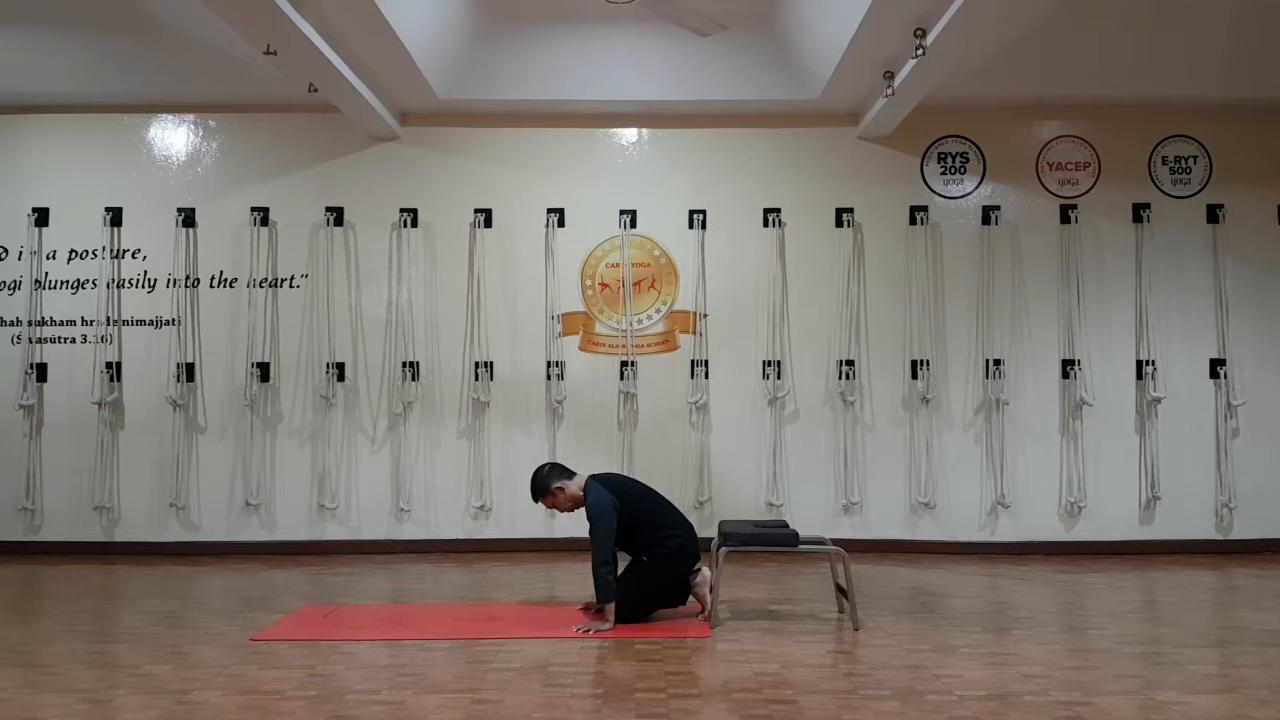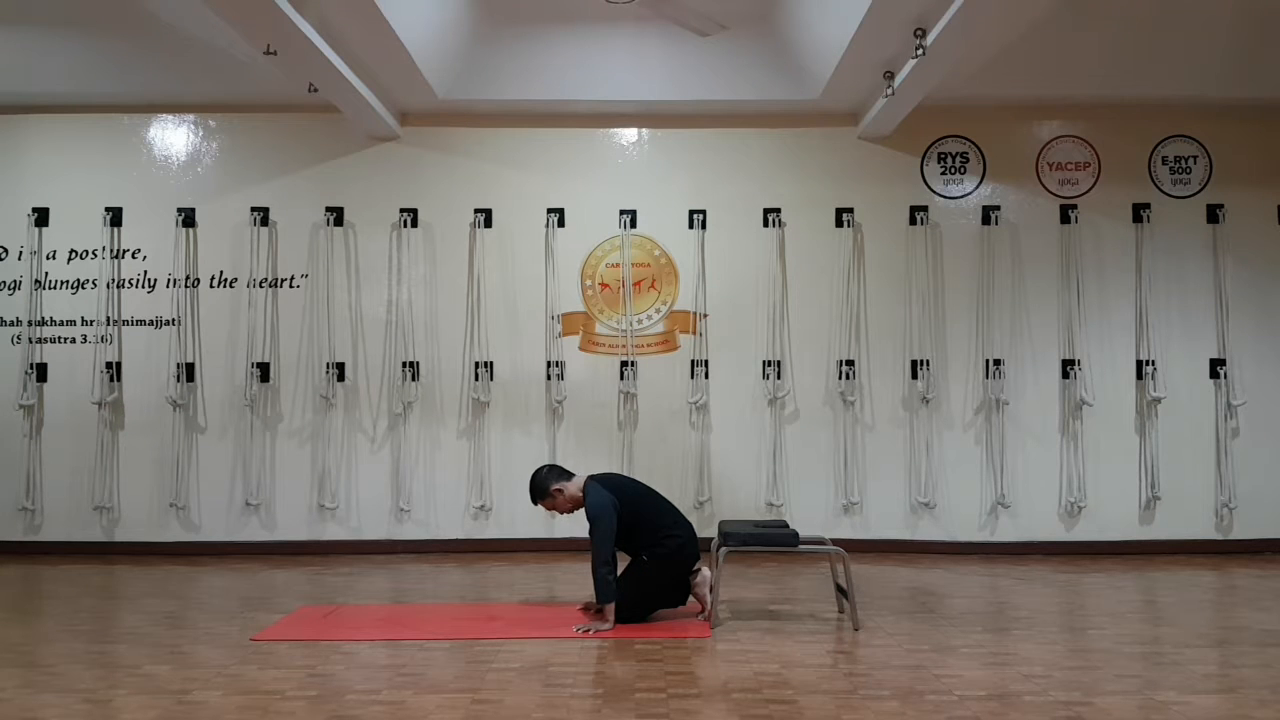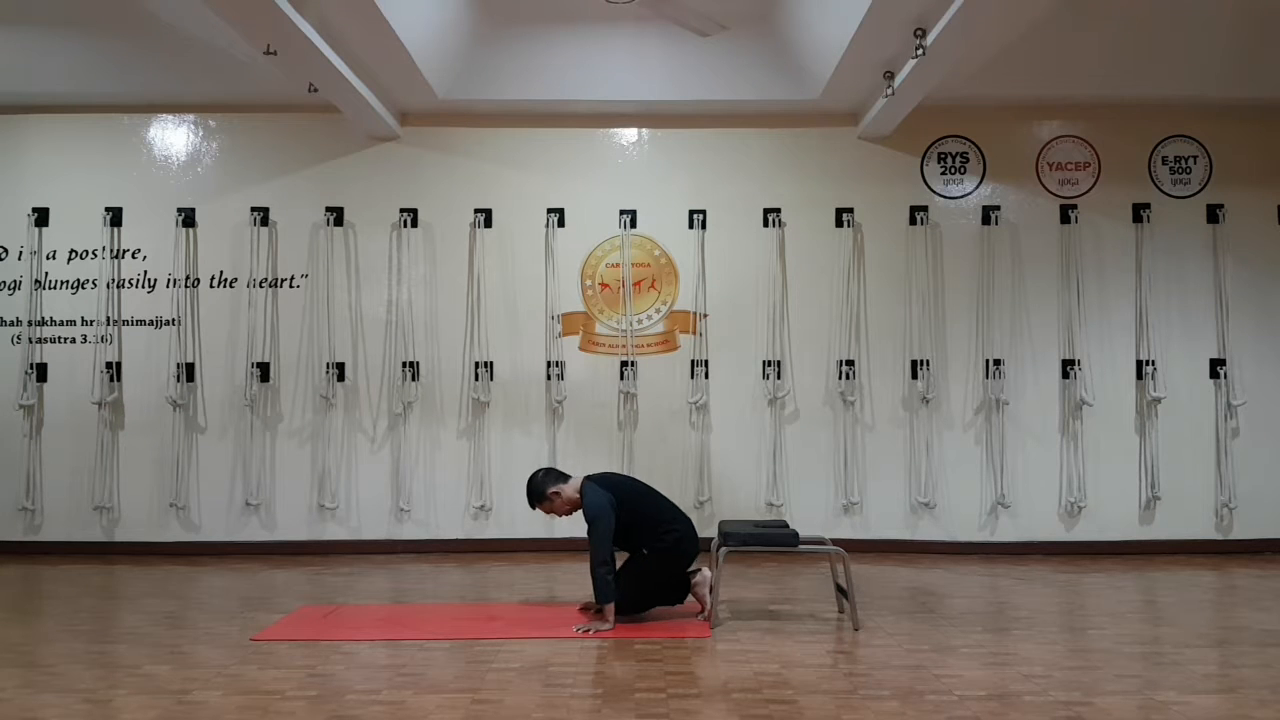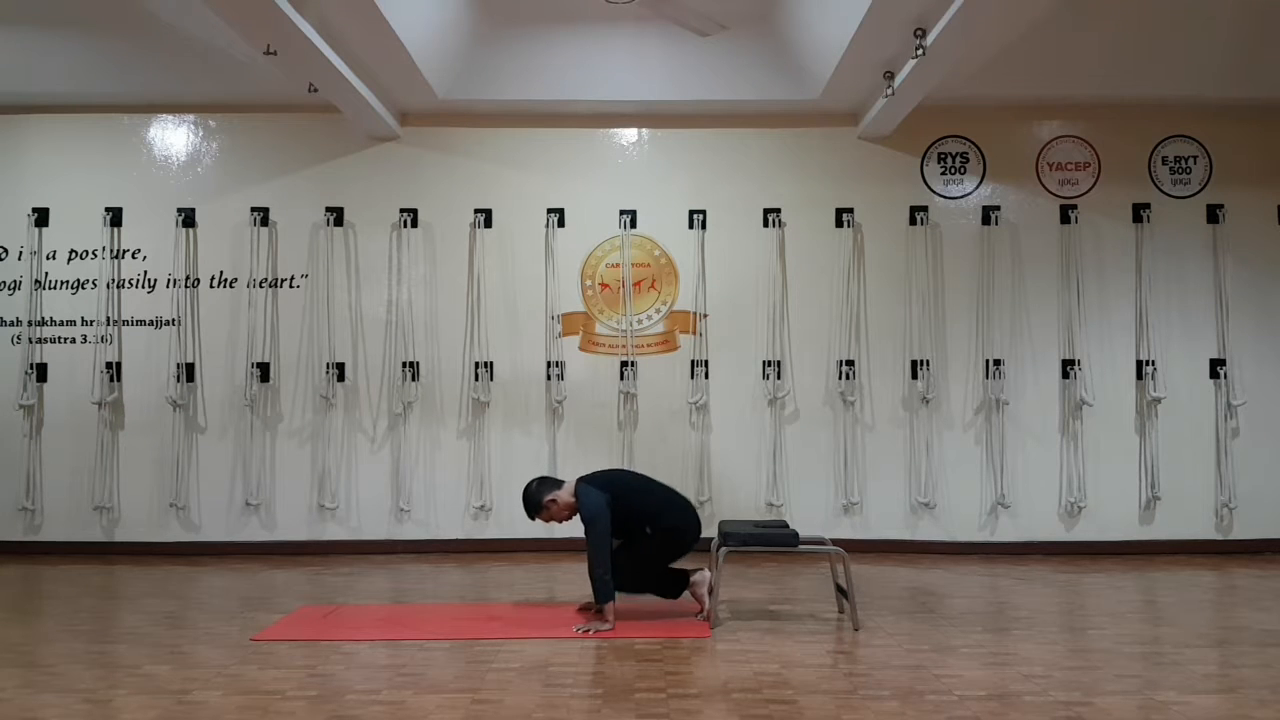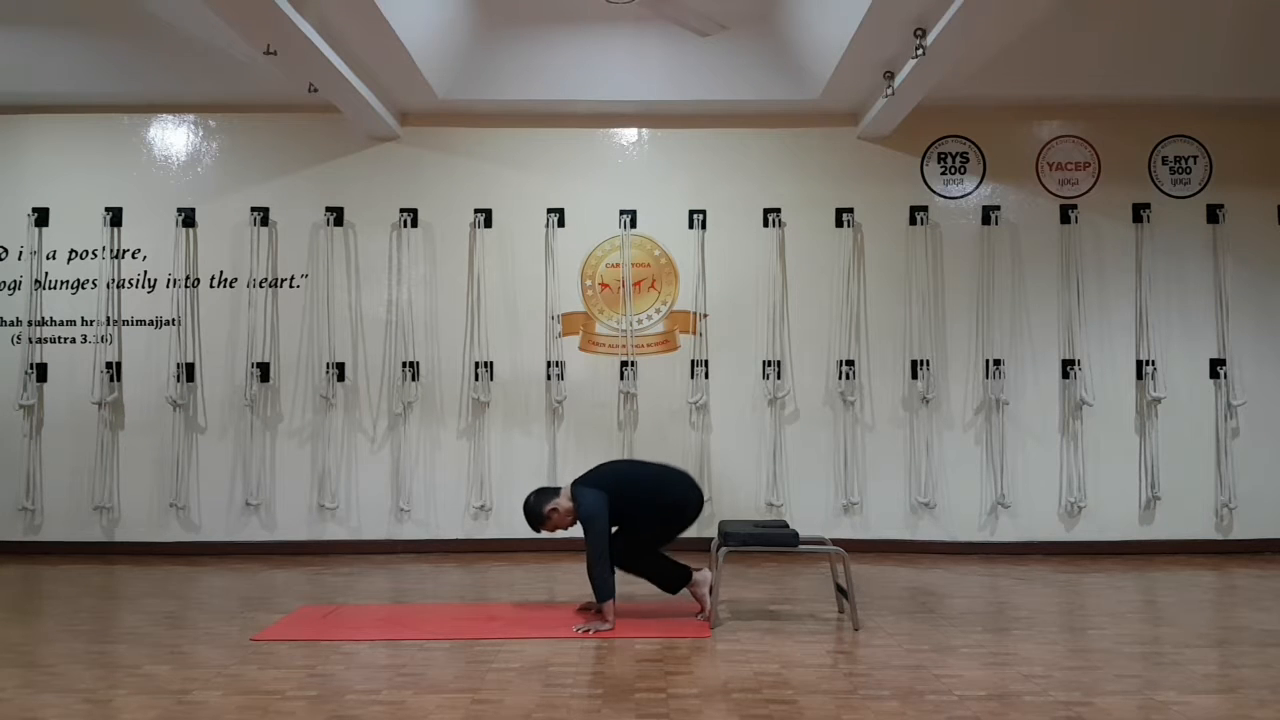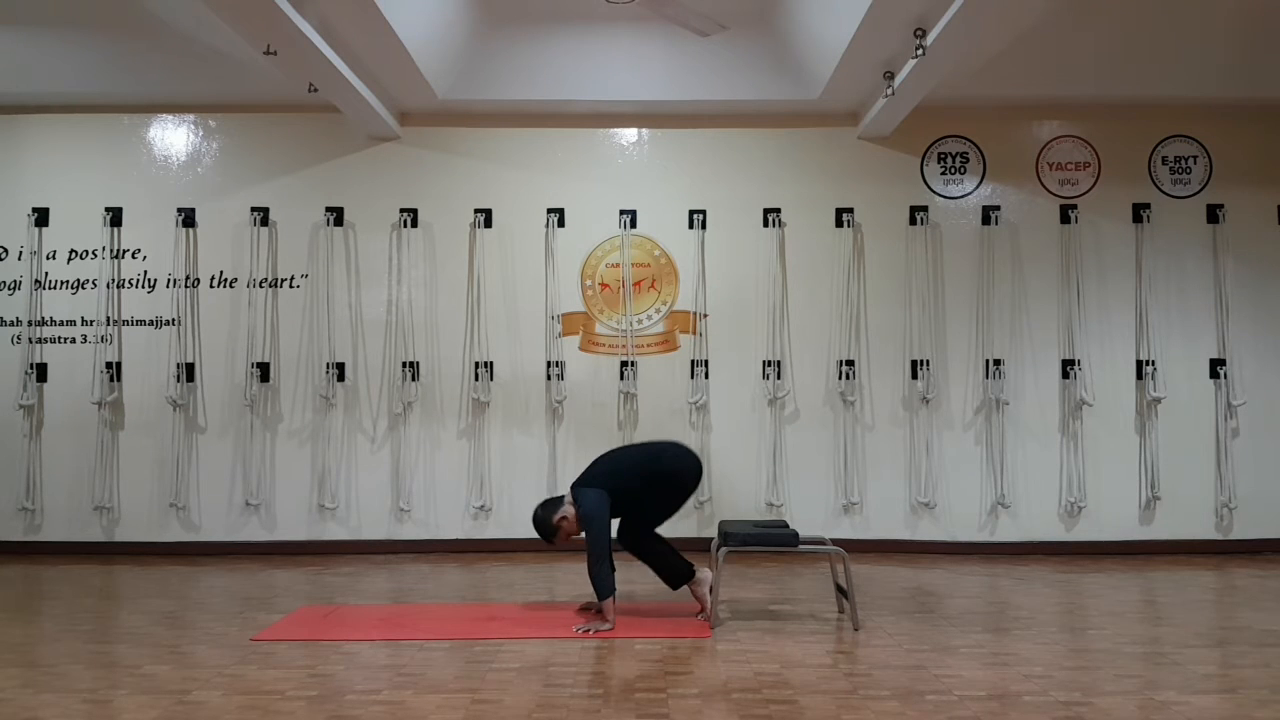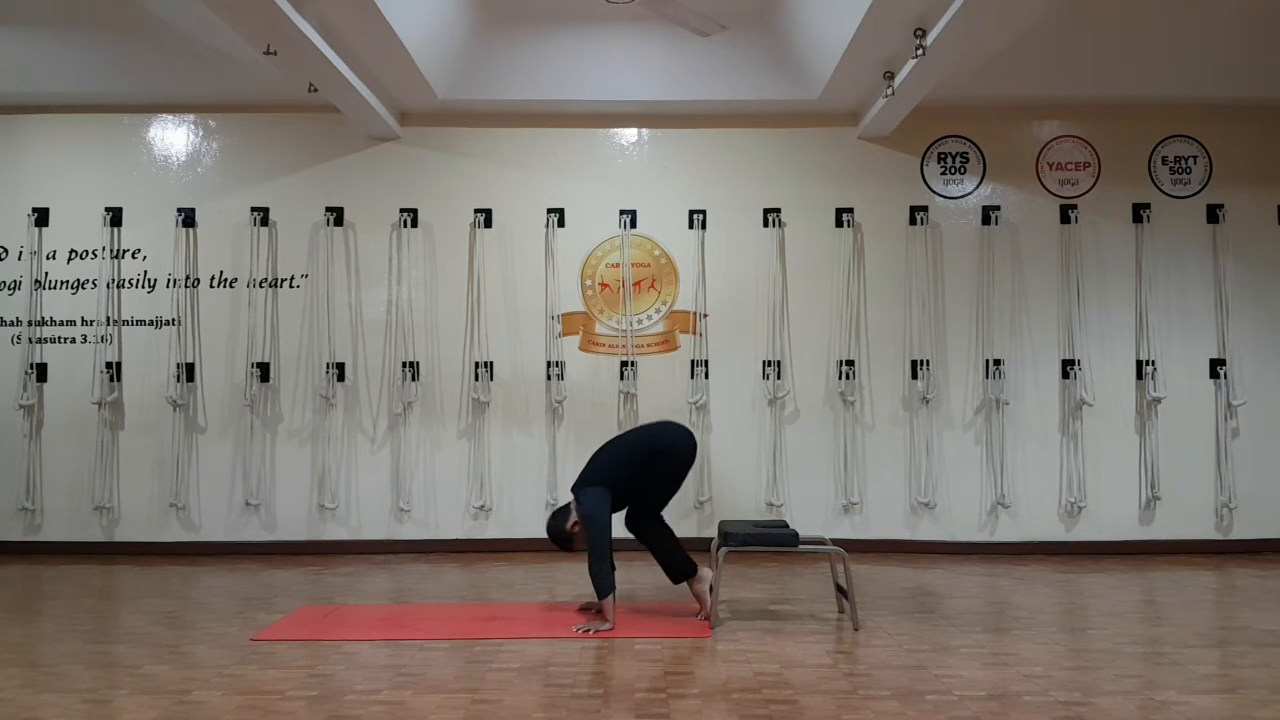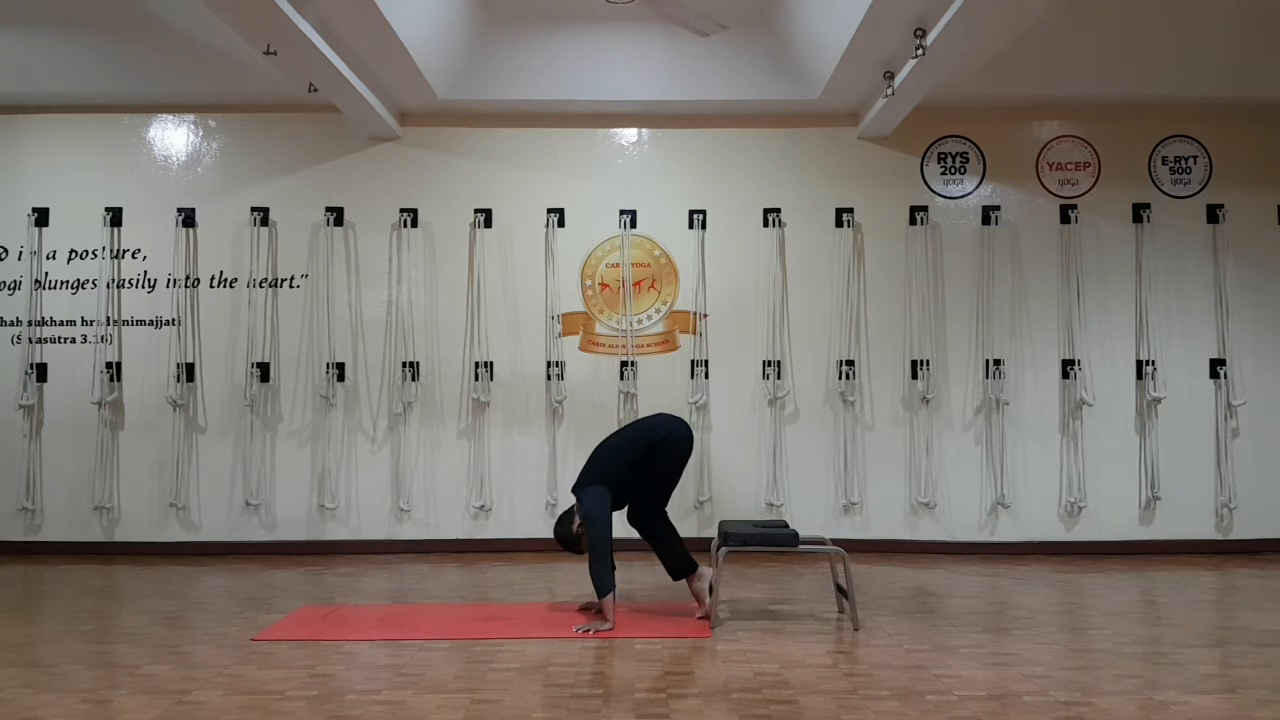
dt=0.2s
person 1, frame 1
left shoulder: (598, 501)
right shoulder: (598, 489)
left elbow: (603, 559)
right elbow: (607, 553)
left wrist: (608, 619)
right wrist: (606, 601)
left hip: (673, 548)
right hip: (674, 543)
left knee: (623, 610)
right knee: (623, 597)
left ankle: (692, 584)
right ankle: (691, 579)
person 1, frame 2
left shoulder: (598, 501)
right shoulder: (597, 489)
left elbow: (602, 560)
right elbow: (606, 553)
left wrist: (608, 619)
right wrist: (605, 601)
left hip: (673, 548)
right hip: (674, 543)
left knee: (623, 610)
right knee: (622, 597)
left ankle: (692, 584)
right ankle: (692, 578)
person 1, frame 3
left shoulder: (595, 501)
right shoulder: (594, 489)
left elbow: (601, 560)
right elbow: (604, 552)
left wrist: (608, 619)
right wrist: (604, 602)
left hip: (674, 543)
right hip: (674, 539)
left knee: (621, 603)
right knee: (622, 591)
left ankle: (692, 583)
right ankle: (693, 579)
person 1, frame 4
left shoulder: (591, 501)
right shoulder: (588, 491)
left elbow: (599, 560)
right elbow: (602, 554)
left wrist: (607, 619)
right wrist: (603, 602)
left hip: (676, 526)
right hip: (675, 522)
left knee: (619, 574)
right knee: (618, 565)
left ankle: (692, 581)
right ankle: (693, 578)
person 1, frame 5
left shoulder: (589, 503)
right shoulder: (585, 494)
left elbow: (598, 560)
right elbow: (601, 555)
left wrist: (607, 619)
right wrist: (605, 602)
left hip: (681, 499)
right hip: (676, 498)
left knee: (621, 552)
right knee: (617, 548)
left ankle: (693, 580)
right ankle: (693, 578)
person 1, frame 6
left shoulder: (590, 503)
right shoulder: (586, 495)
left elbow: (598, 558)
right elbow: (601, 553)
left wrist: (608, 619)
right wrist: (605, 602)
left hip: (679, 468)
right hip: (674, 466)
left knee: (633, 536)
right knee: (633, 533)
left ankle: (695, 579)
right ankle: (694, 577)
person 1, frame 7
left shoulder: (591, 504)
right shoulder: (590, 497)
left elbow: (599, 559)
right elbow: (603, 553)
left wrist: (608, 619)
right wrist: (605, 602)
left hip: (673, 446)
right hip: (669, 445)
left knee: (641, 522)
right knee: (641, 521)
left ankle: (695, 577)
right ankle: (695, 576)
person 1, frame 8
left shoulder: (591, 505)
right shoulder: (590, 498)
left elbow: (599, 558)
right elbow: (602, 553)
left wrist: (608, 619)
right wrist: (605, 602)
left hip: (668, 436)
right hip: (664, 436)
left knee: (646, 517)
right knee: (642, 516)
left ankle: (695, 575)
right ankle: (695, 574)
